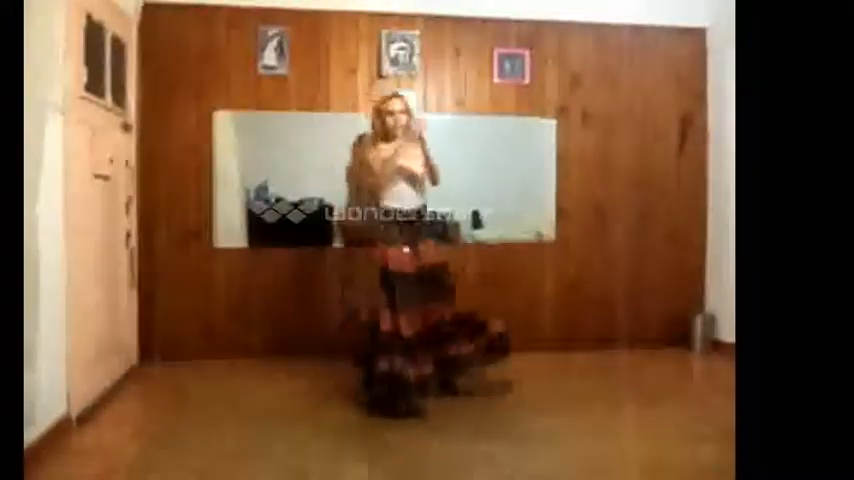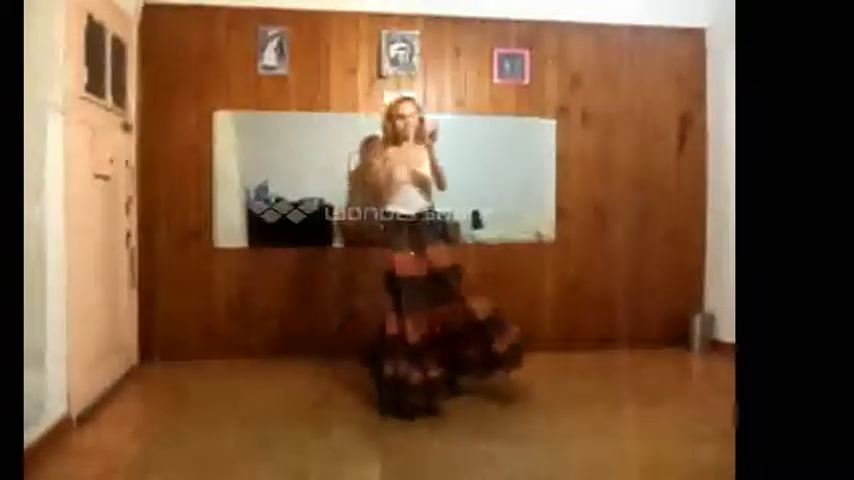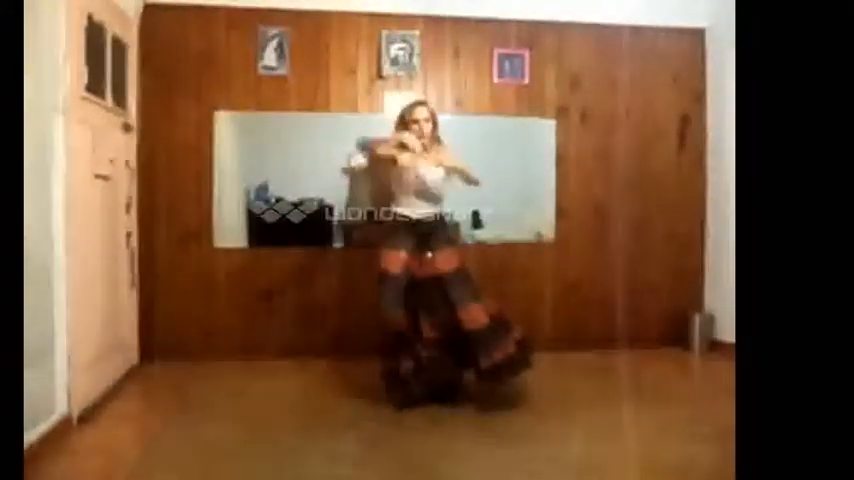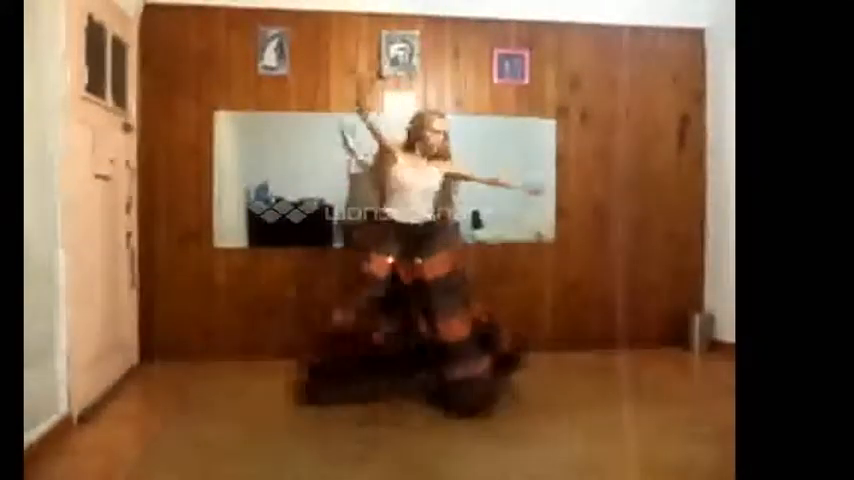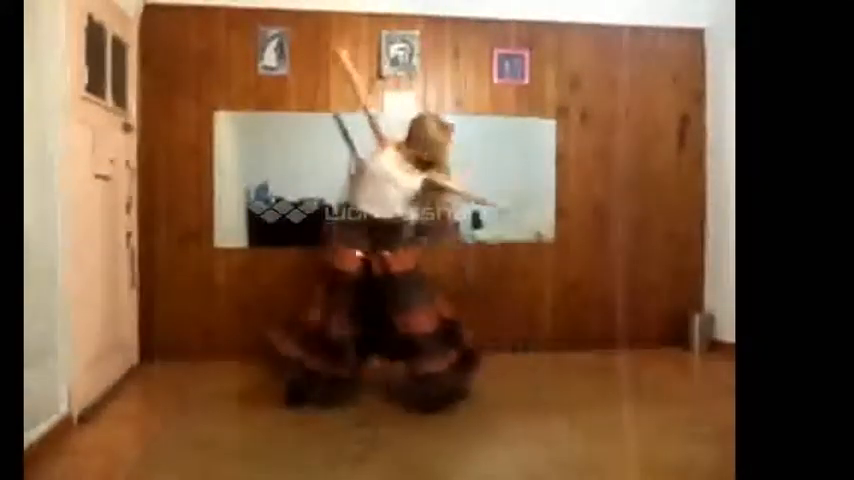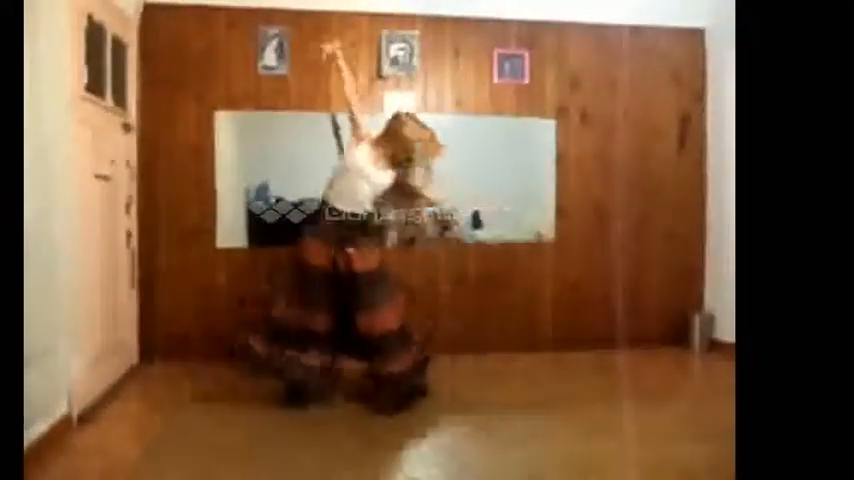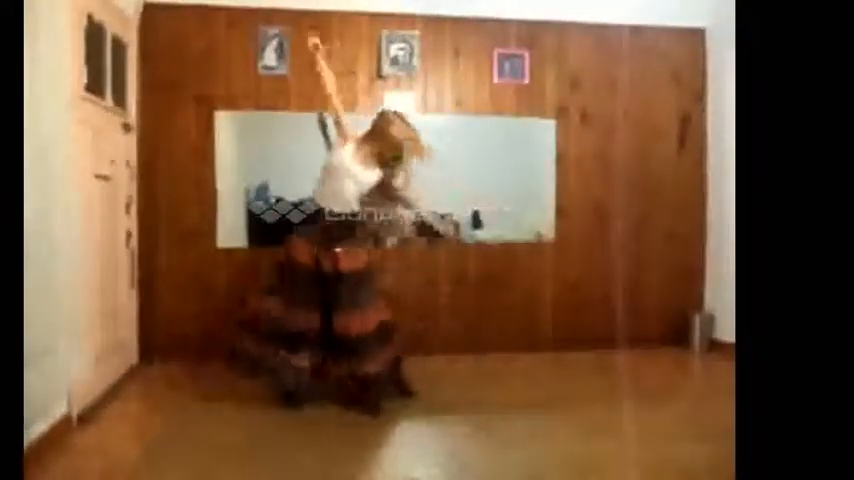
dt=0.2s
person 1, frame 1
left shoulder: (414, 147)
right shoulder: (373, 151)
left elbow: (433, 180)
right elbow: (378, 183)
left wrist: (423, 149)
right wrist: (400, 149)
left hip: (419, 225)
right hip: (391, 229)
left knee: (434, 295)
right knee: (398, 304)
left ankle: (435, 373)
right ankle: (393, 389)
person 1, frame 2
left shoulder: (425, 151)
right shoulder: (386, 153)
left elbow: (441, 184)
right elbow: (380, 182)
left wrist: (430, 150)
right wrist: (403, 153)
left hip: (427, 228)
right hip: (398, 230)
left knee: (445, 295)
right knee: (408, 305)
left ankle: (440, 376)
right ankle: (408, 386)
person 1, frame 3
left shoulder: (442, 153)
right shoulder: (398, 153)
left elbow: (474, 181)
right elbow: (370, 148)
left wrist: (455, 166)
right wrist: (400, 144)
left hip: (435, 231)
right hip: (402, 232)
left knee: (455, 297)
right knee: (393, 300)
left ankle: (445, 378)
right ankle: (408, 378)
person 1, frame 4
left shoulder: (442, 166)
right shoulder: (395, 154)
left elbow: (479, 176)
right elbow: (370, 127)
left wrist: (519, 187)
right wrist: (363, 110)
left hip: (428, 238)
right hip: (393, 236)
left knee: (447, 307)
right knee: (367, 299)
left ankle: (461, 387)
person 1, frame 5
left shoulder: (426, 172)
right shoulder: (388, 148)
left elbow: (454, 186)
right elbow: (366, 102)
left wrist: (489, 202)
right wrist: (348, 62)
left hip: (392, 236)
right hip: (357, 230)
left knee: (414, 302)
right knee: (338, 300)
left ankle: (432, 382)
right ankle: (317, 381)
person 1, frame 6
left shoulder: (394, 170)
right shoulder: (361, 140)
right elbow: (350, 94)
right wrist: (339, 58)
left hip: (360, 234)
right hip: (328, 225)
left knee: (377, 303)
right knee: (315, 302)
left ankle: (394, 382)
right ankle: (309, 382)
person 1, frame 7
left shoulder: (384, 169)
right shoulder: (347, 141)
left elbow: (399, 195)
right elbow: (332, 95)
right wrist: (319, 55)
left hip: (348, 234)
right hip: (315, 226)
left knee: (359, 307)
right knee: (303, 303)
left ankle: (369, 382)
right ankle: (300, 381)
